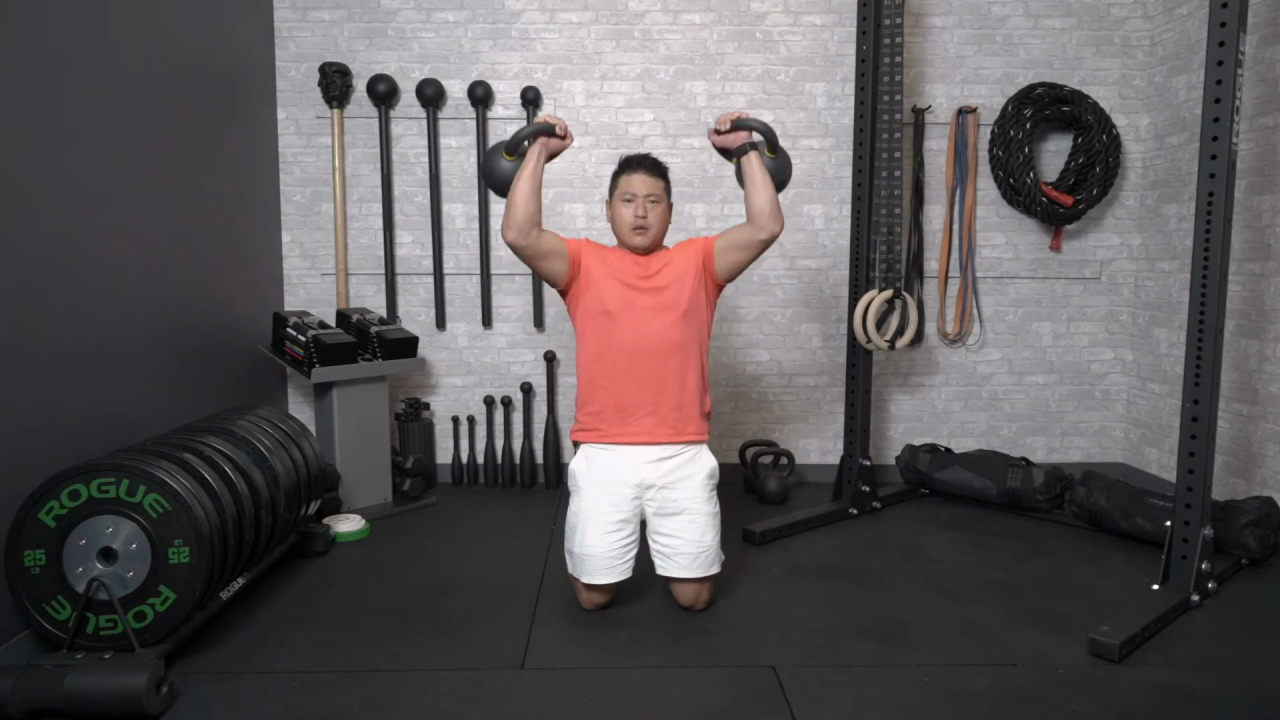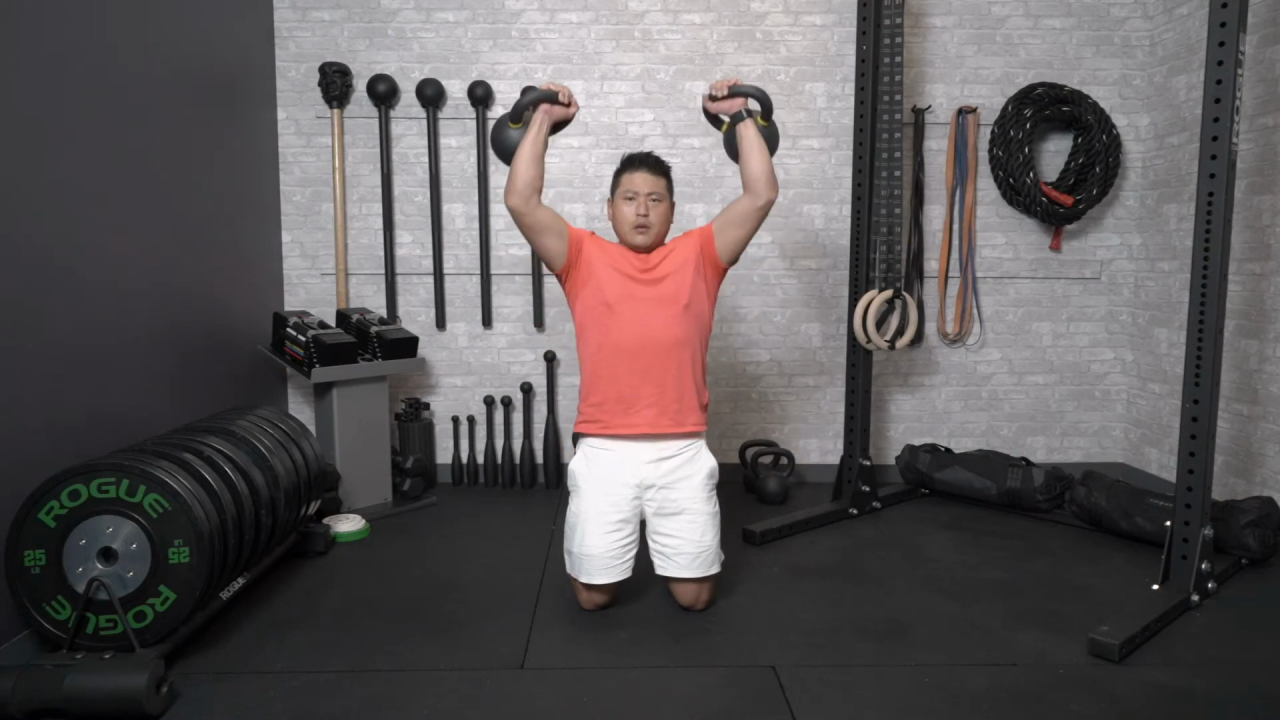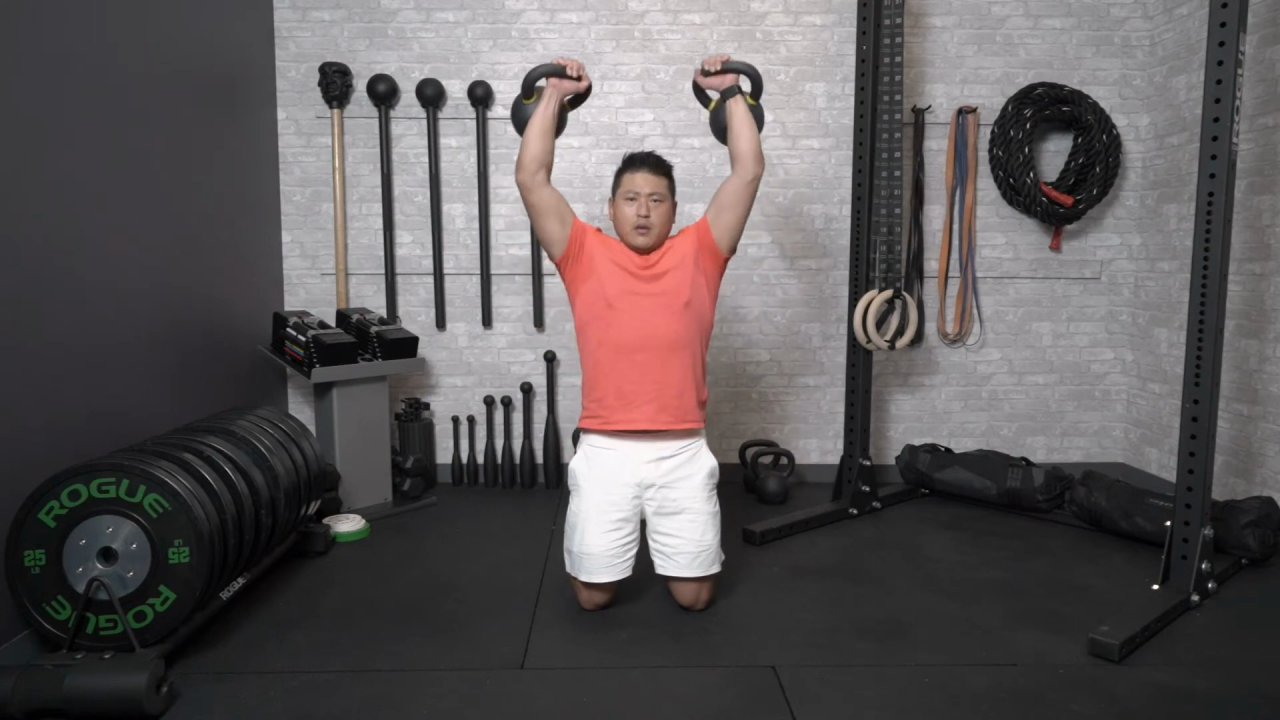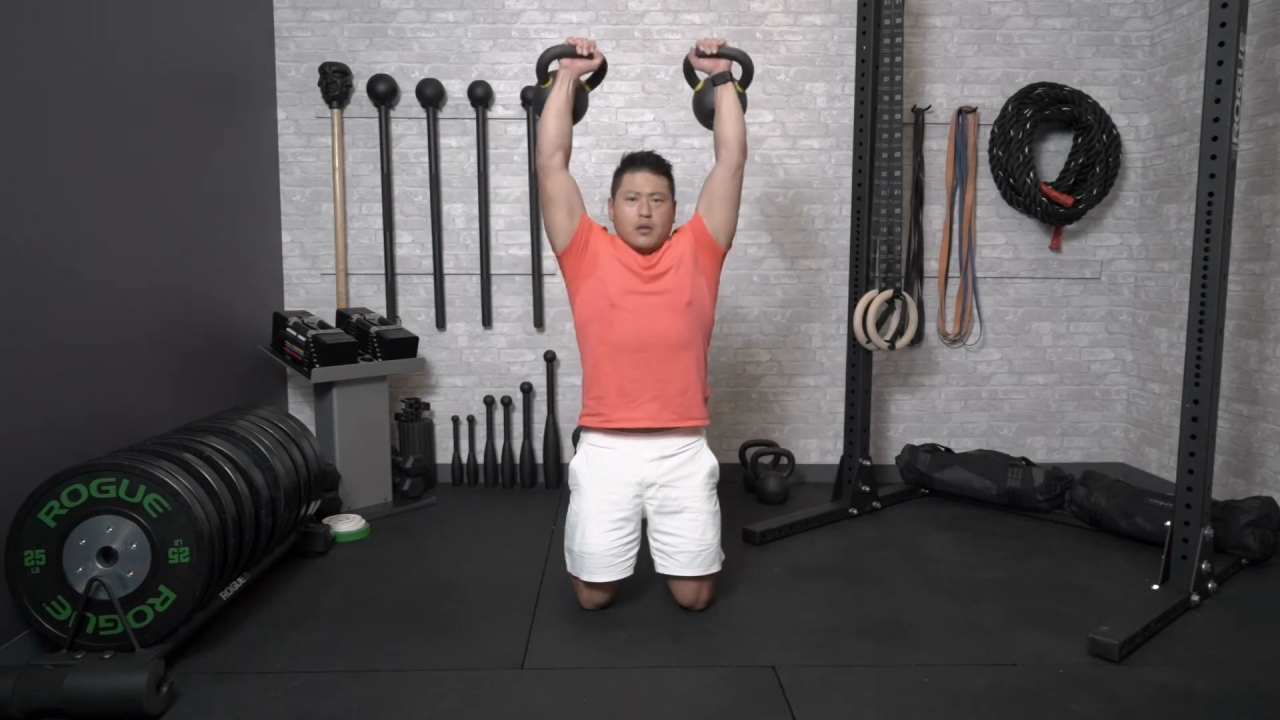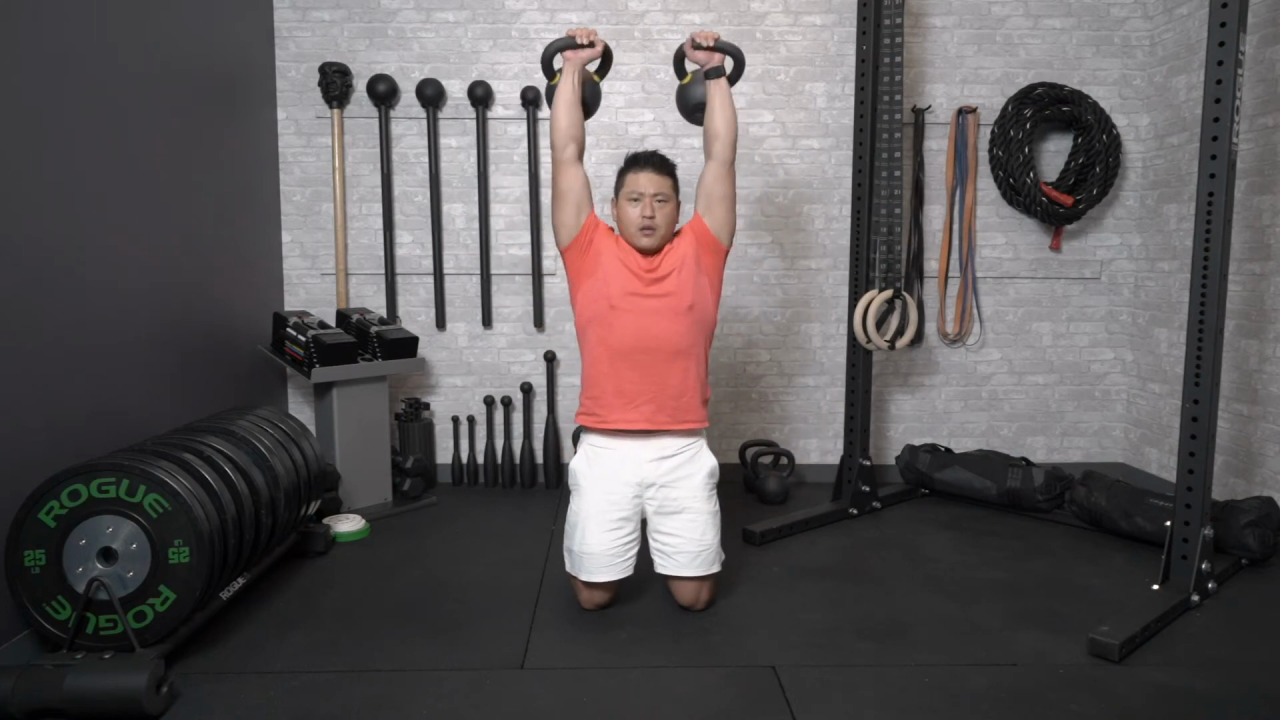
dt=0.3s
person 1, frame 1
left shoulder: (697, 261)
right shoulder: (584, 263)
left elbow: (766, 227)
right elbow: (518, 233)
left wrist: (745, 150)
right wrist: (538, 152)
left hip: (682, 455)
right hip: (604, 454)
left knee: (694, 594)
right knee: (594, 594)
left ankle: (667, 547)
right ankle: (612, 544)
person 1, frame 2
left shoulder: (698, 257)
right shoulder: (585, 259)
left elbow: (761, 194)
right elbow: (521, 200)
left wrist: (739, 116)
right wrist: (543, 119)
left hip: (682, 451)
right hip: (604, 451)
left knee: (695, 594)
right knee: (593, 593)
left ankle: (670, 543)
right ankle: (603, 548)
person 1, frame 3
left shoulder: (697, 254)
right shoulder: (585, 255)
left elbow: (748, 172)
right elbow: (530, 176)
left wrist: (731, 92)
right wrist: (554, 93)
left hip: (682, 451)
right hip: (605, 450)
left knee: (694, 593)
right knee: (594, 593)
left ankle: (669, 541)
right ankle: (620, 541)
person 1, frame 4
left shoulder: (697, 253)
right shoulder: (588, 254)
left elbow: (730, 159)
right elbow: (552, 161)
left wrist: (720, 77)
right wrist: (568, 76)
left hip: (682, 449)
right hip: (606, 449)
left knee: (695, 593)
right knee: (594, 593)
left ankle: (673, 543)
right ankle: (611, 542)
person 1, frame 5
left shoulder: (699, 253)
right shoulder: (591, 253)
left elbow: (720, 155)
right elbow: (567, 153)
left wrist: (714, 70)
right wrist: (572, 66)
left hip: (682, 451)
right hip: (605, 450)
left knee: (694, 593)
right knee: (594, 592)
left ankle: (669, 541)
right ankle: (623, 540)
